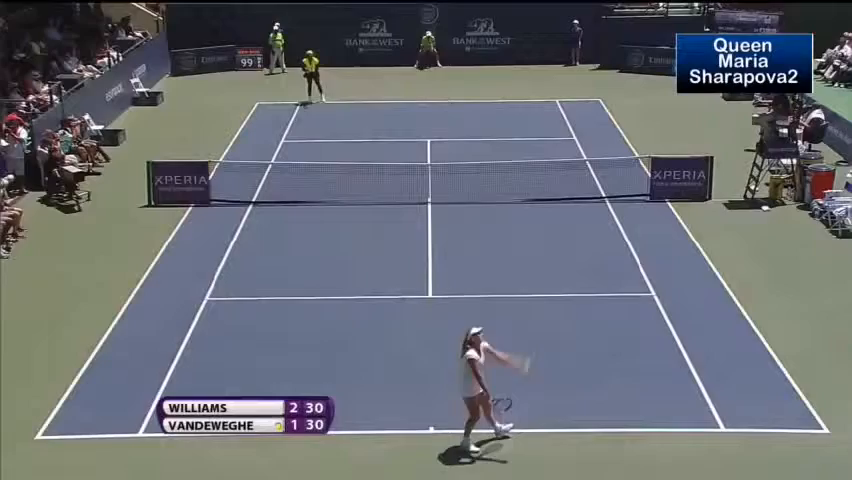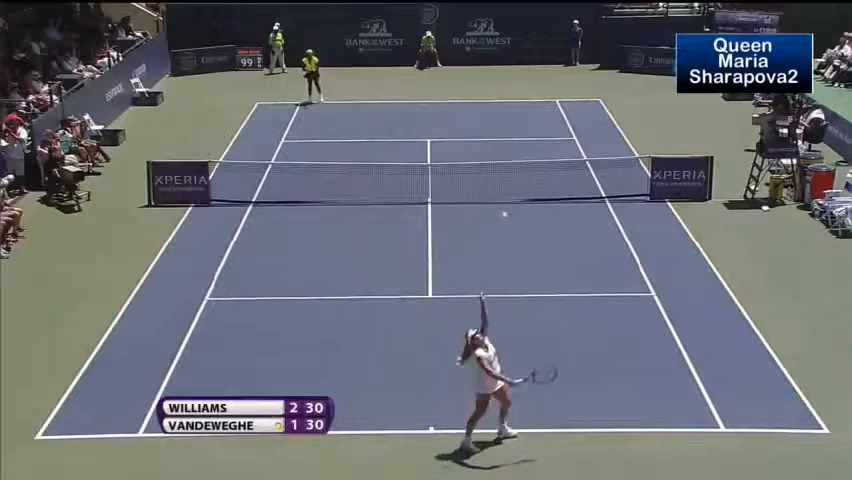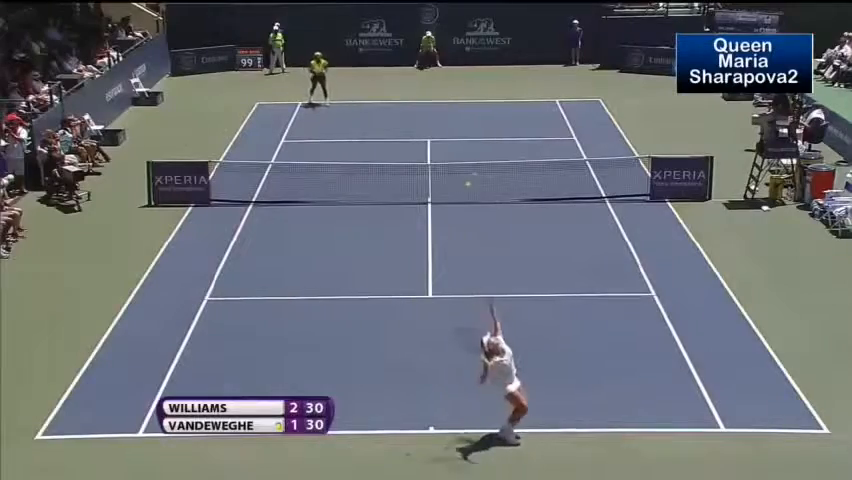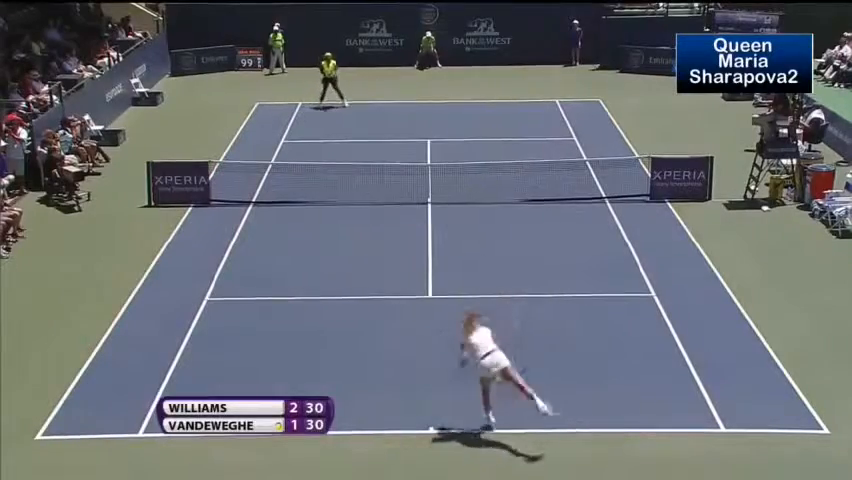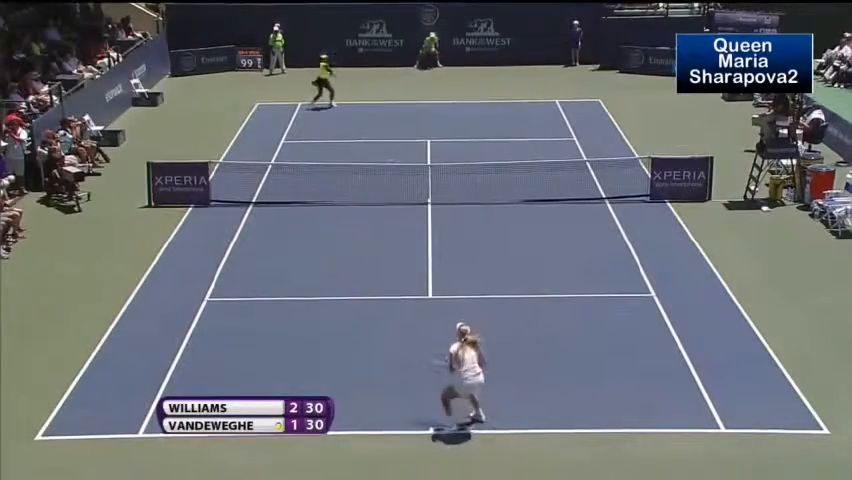
dt=0.5s
person 1, frame 1
left shoulder: (483, 346)
right shoulder: (471, 355)
left elbow: (496, 354)
right elbow: (478, 375)
left wrist: (511, 362)
right wrist: (487, 391)
left hip: (478, 387)
right hip: (470, 390)
left knee: (488, 407)
right knee: (475, 416)
left ankle: (498, 428)
right ankle: (466, 442)
person 1, frame 2
left shoulder: (484, 340)
right shoulder: (478, 354)
left elbow: (484, 320)
right elbow: (488, 372)
left wrist: (482, 303)
right wrist: (507, 380)
left hip: (497, 382)
right hip: (485, 387)
left knee: (506, 403)
right knee: (479, 413)
left ankle: (503, 429)
right ankle: (466, 441)
person 1, frame 3
left shoulder: (499, 341)
right shoulder: (492, 361)
left elbow: (496, 326)
right elbow: (483, 378)
left wrist: (492, 307)
right wrist: (486, 365)
left hip: (513, 381)
right hip: (507, 385)
left knee: (521, 407)
right knee: (523, 408)
left ankle: (508, 429)
right ankle: (506, 432)
person 1, frame 4
left shoulder: (467, 338)
right shoulder: (485, 330)
left elbow: (466, 354)
left hip: (485, 364)
right hip: (498, 359)
left knee: (485, 390)
right knee: (521, 385)
left ankle: (489, 417)
right ankle: (539, 404)
person 1, frame 5
left shoulder: (454, 348)
right shoulder: (475, 344)
left elbow: (451, 369)
right elbow: (483, 364)
left wrist: (455, 368)
left hip: (464, 383)
right hip: (478, 380)
left knee: (444, 397)
right knee: (470, 393)
right ankle: (479, 414)
